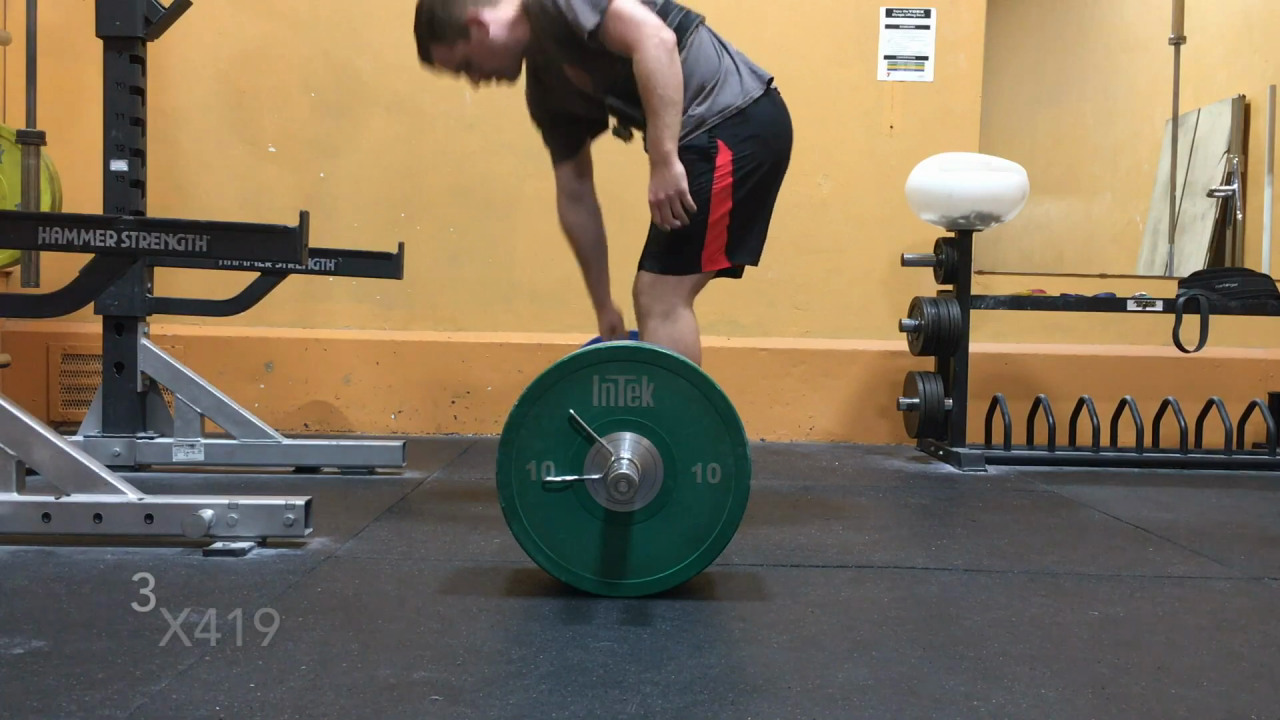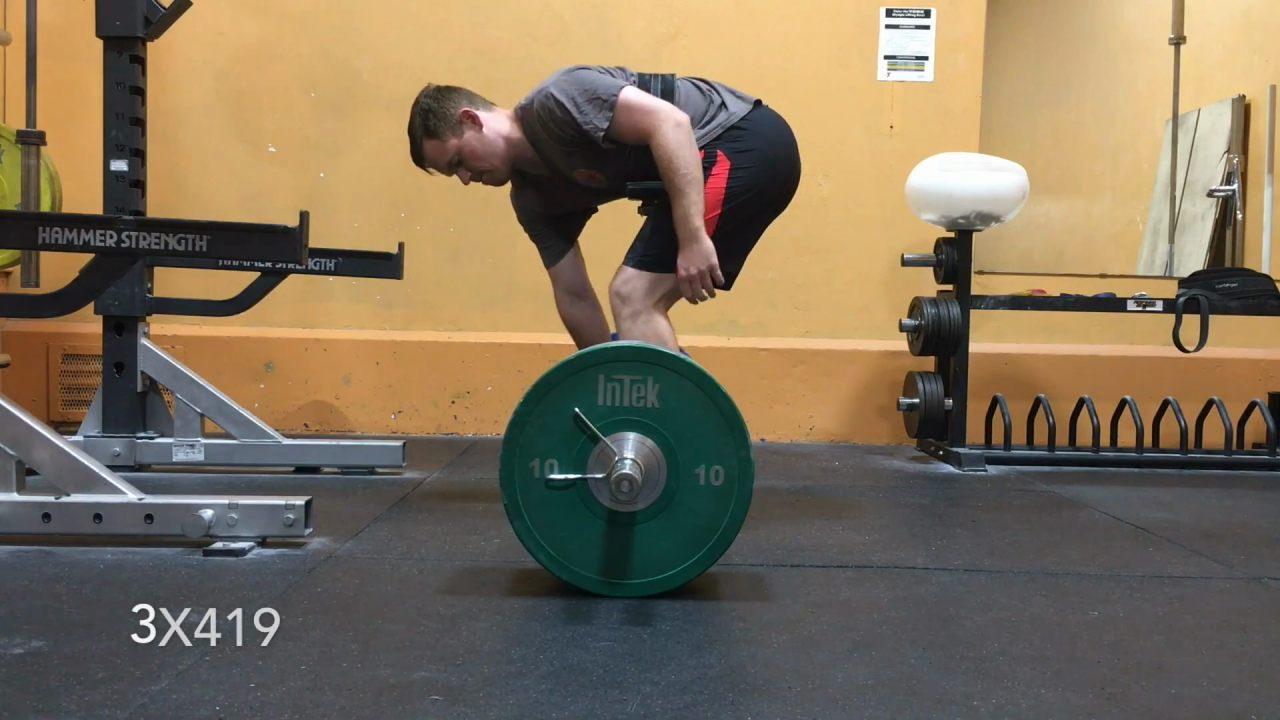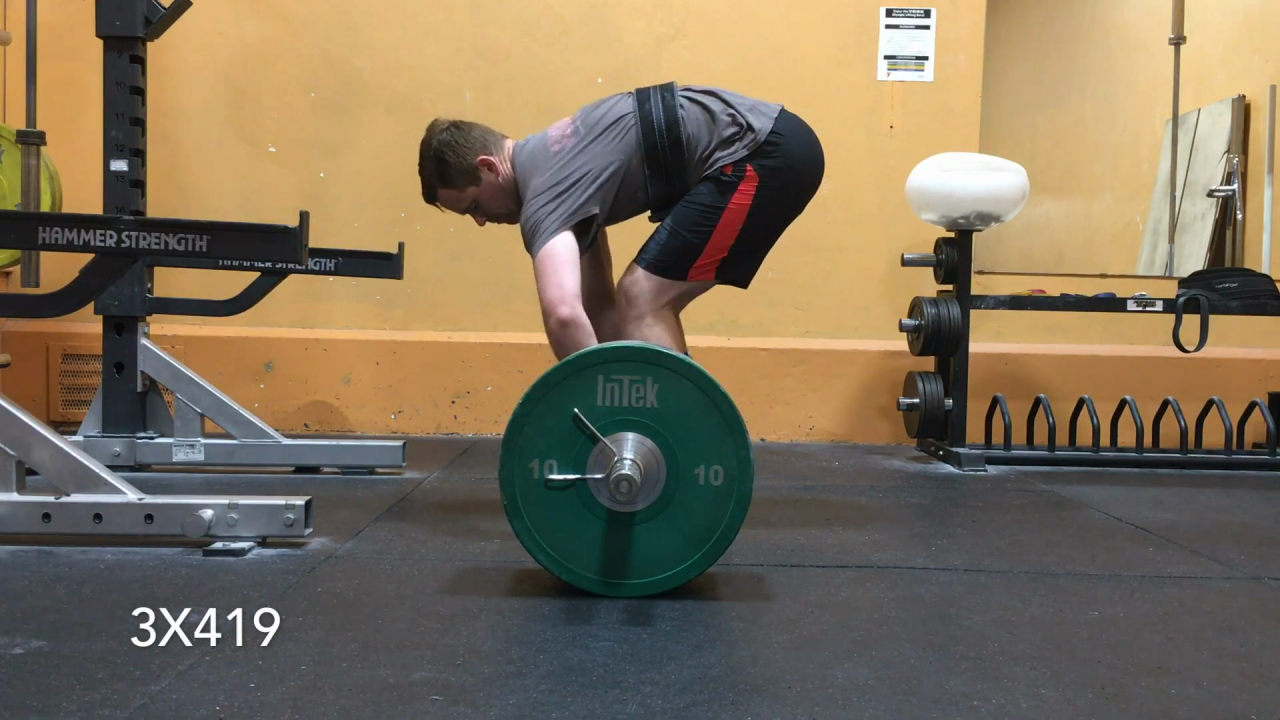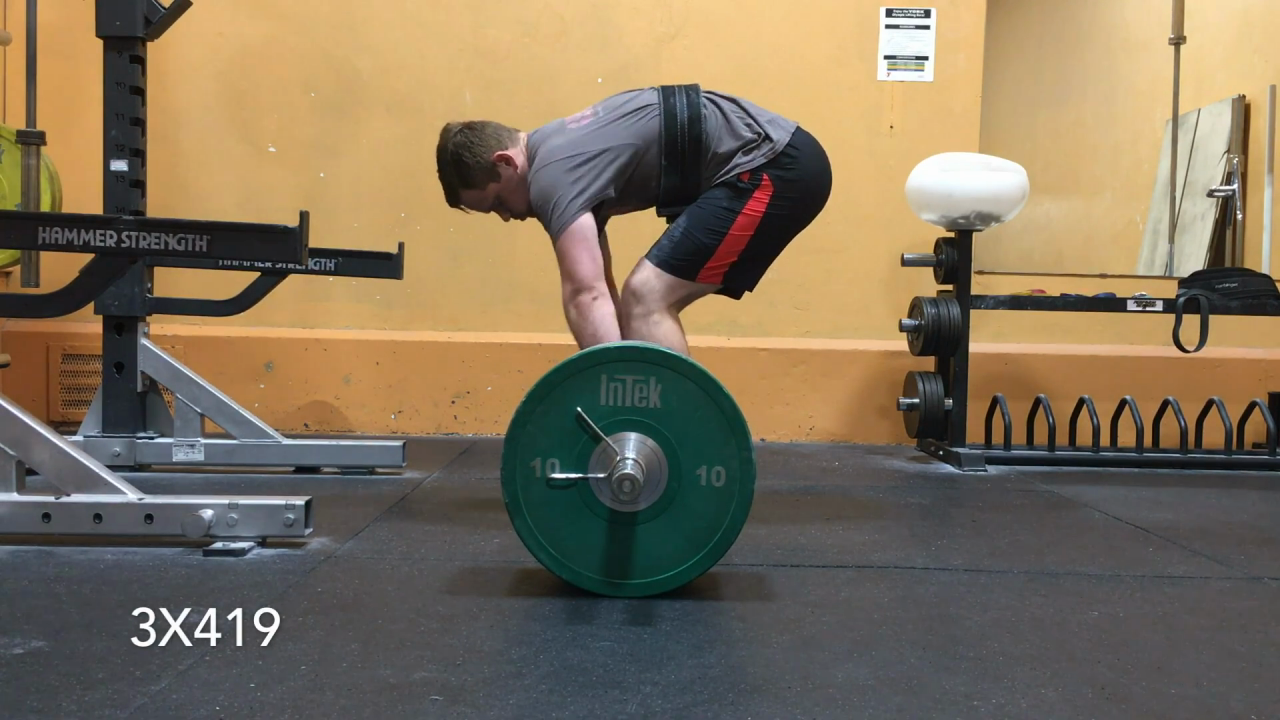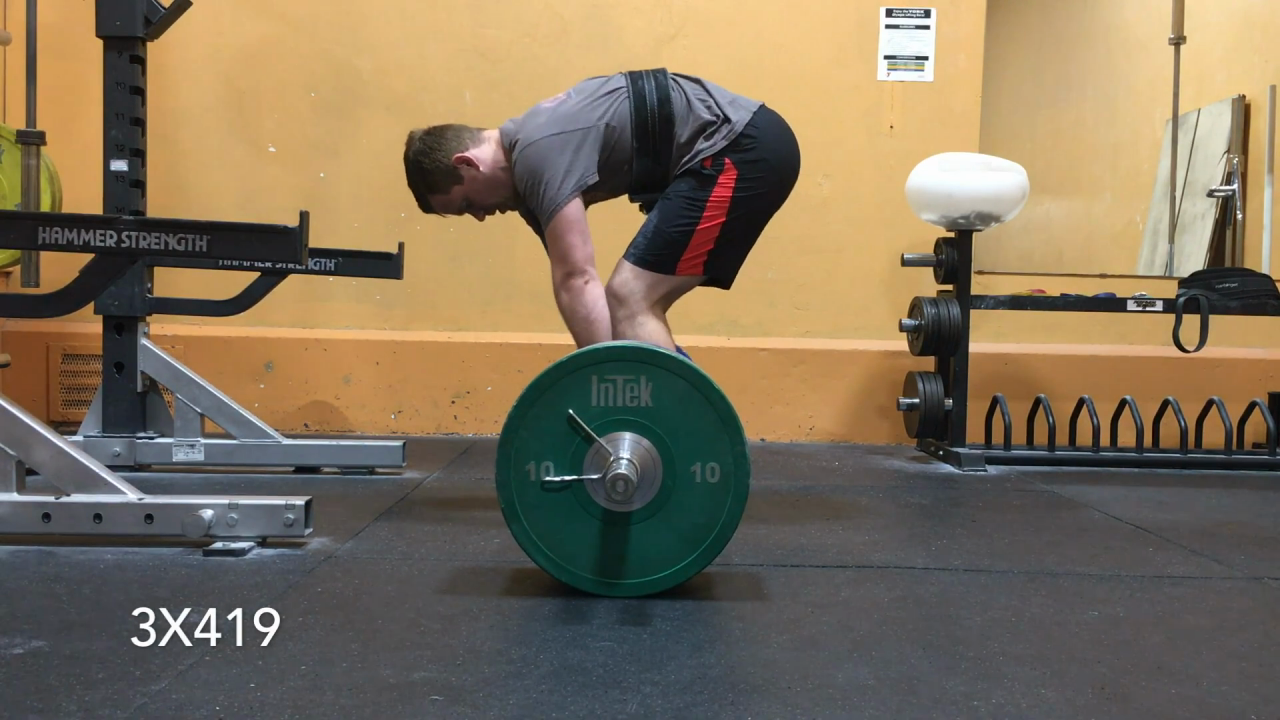
dt=1s
person 1, frame 1
right shoulder: (545, 96)
left elbow: (654, 38)
right elbow: (575, 197)
left wrist: (664, 162)
right wrist: (604, 307)
left hip: (735, 120)
right hip: (724, 126)
left knee: (661, 296)
right knee: (656, 297)
person 1, frame 2
left shoulder: (554, 103)
right shoulder: (534, 193)
left elbow: (669, 122)
right elbow: (573, 295)
left wrist: (692, 239)
left hip: (747, 143)
left knee: (633, 295)
right knee: (640, 300)
person 1, frame 3
left shoulder: (546, 190)
right shoulder: (558, 170)
left elbow: (562, 312)
right elbow: (597, 301)
left hip: (767, 154)
right hip: (774, 147)
left knee: (643, 300)
right knee: (651, 303)
person 1, frame 4
left shoulder: (552, 174)
right shoulder: (563, 161)
left elbow: (585, 294)
right elbow: (596, 293)
left hip: (776, 166)
right hip: (775, 163)
left knee: (646, 300)
right knee: (651, 301)
person 1, frame 5
left shoulder: (536, 154)
right shoulder: (529, 163)
left elbow: (576, 278)
right elbow: (573, 280)
left hip: (743, 149)
right hip: (751, 146)
left knee: (630, 298)
right knee: (635, 300)
